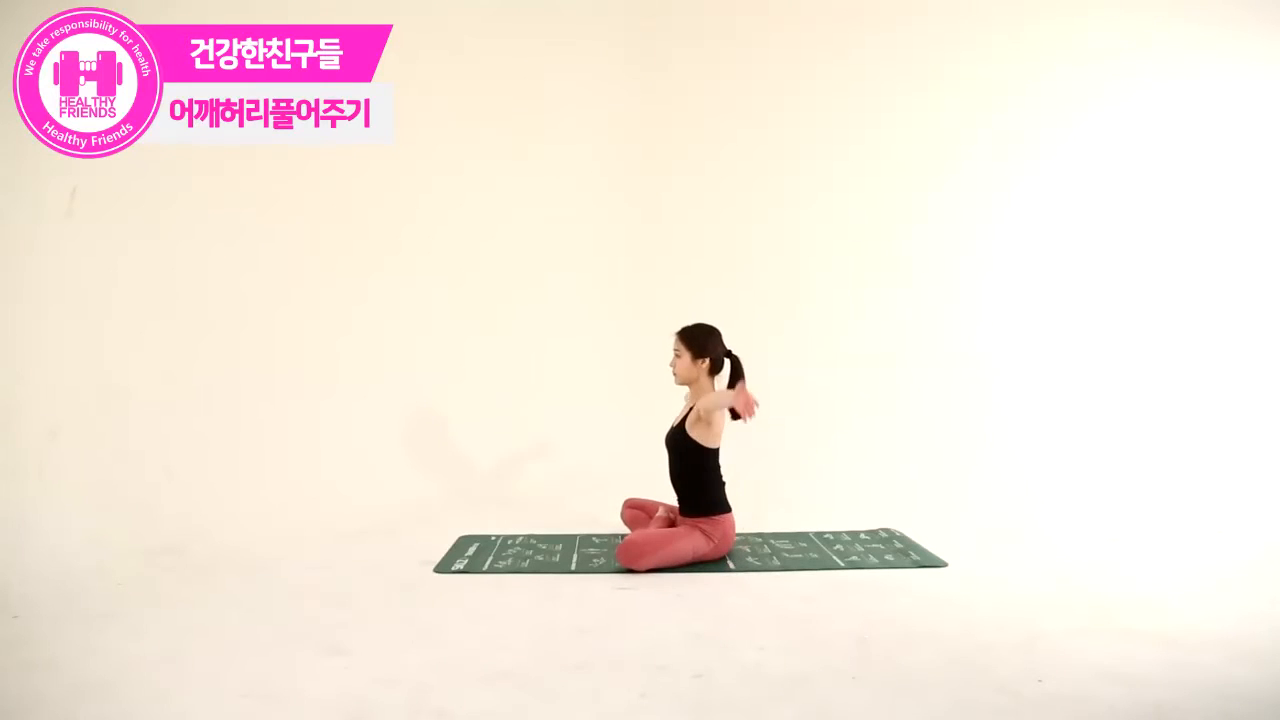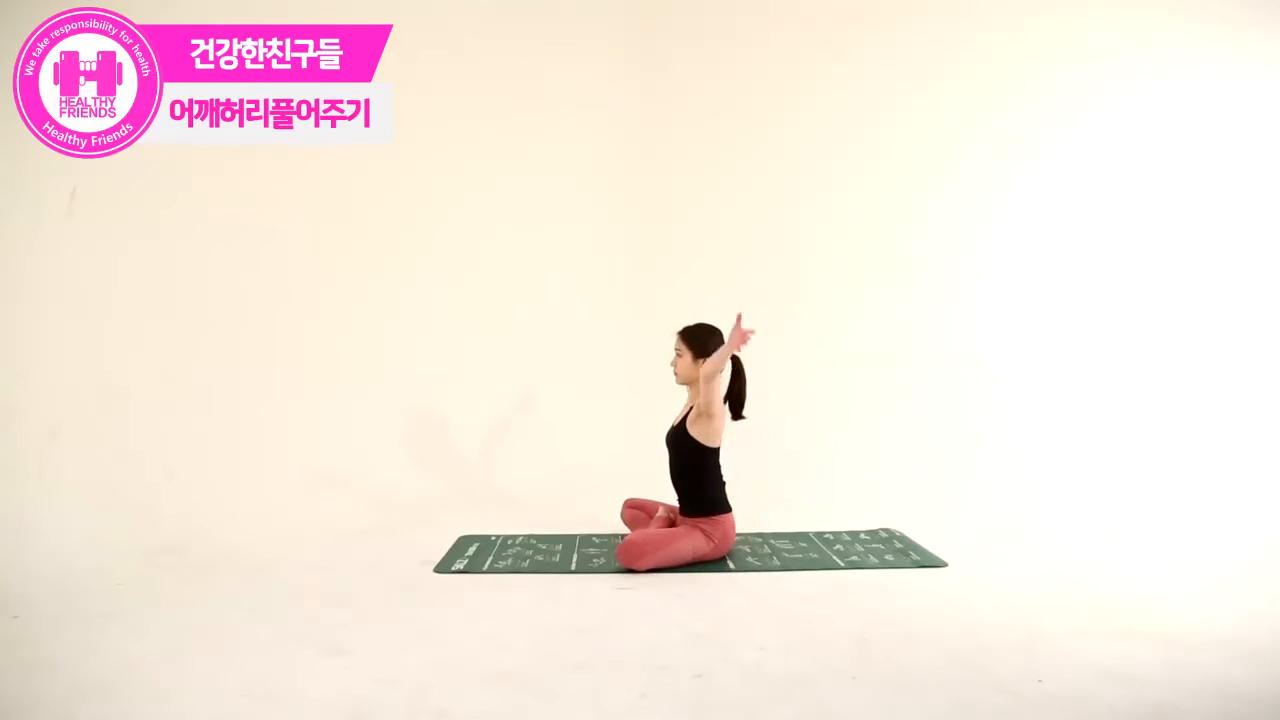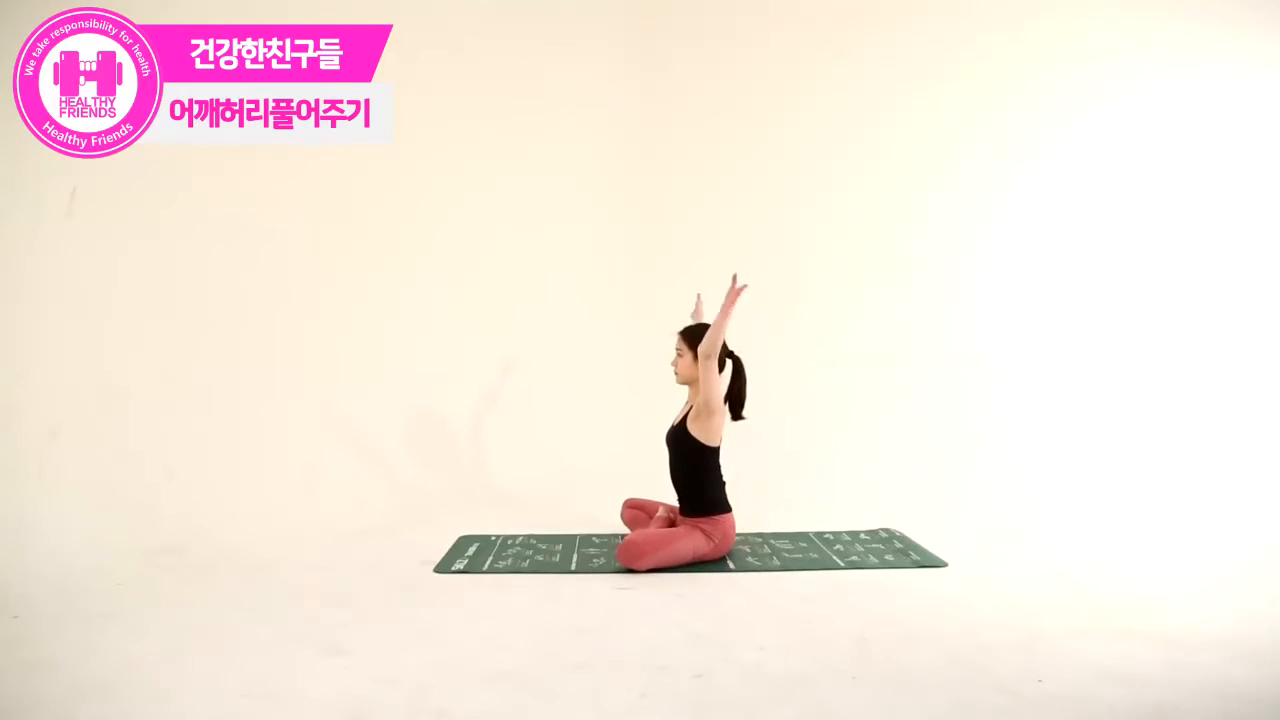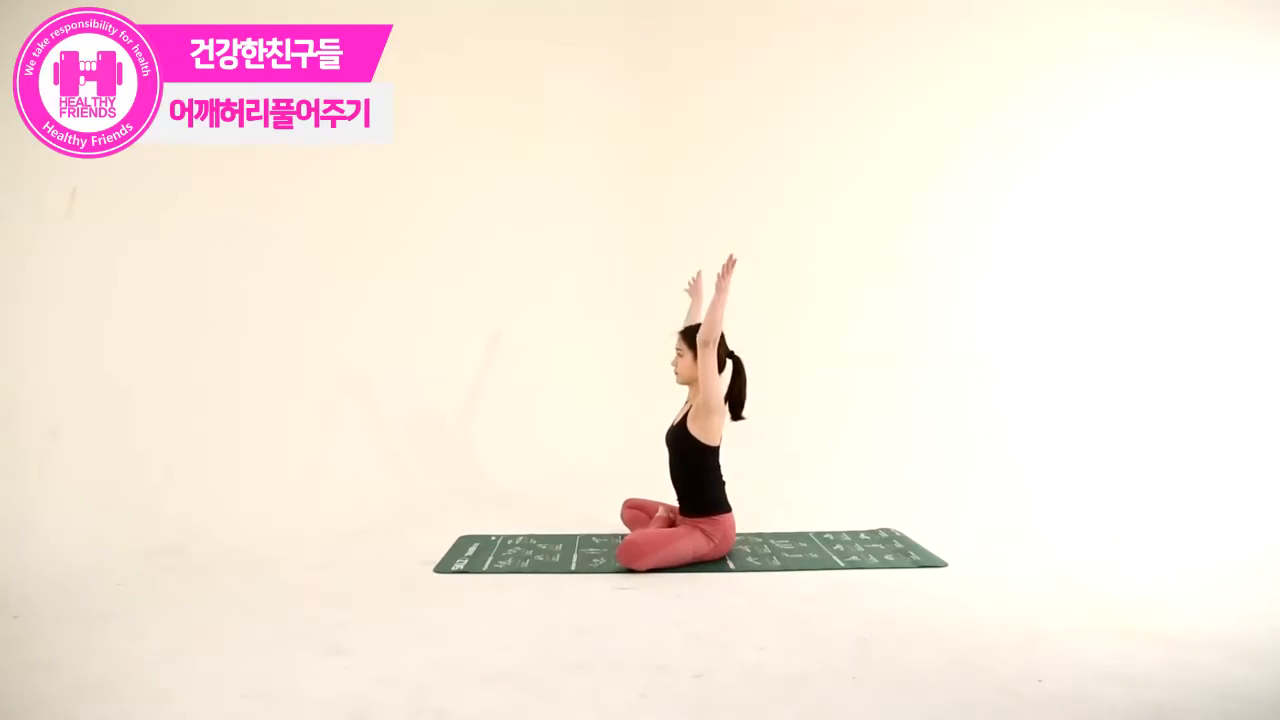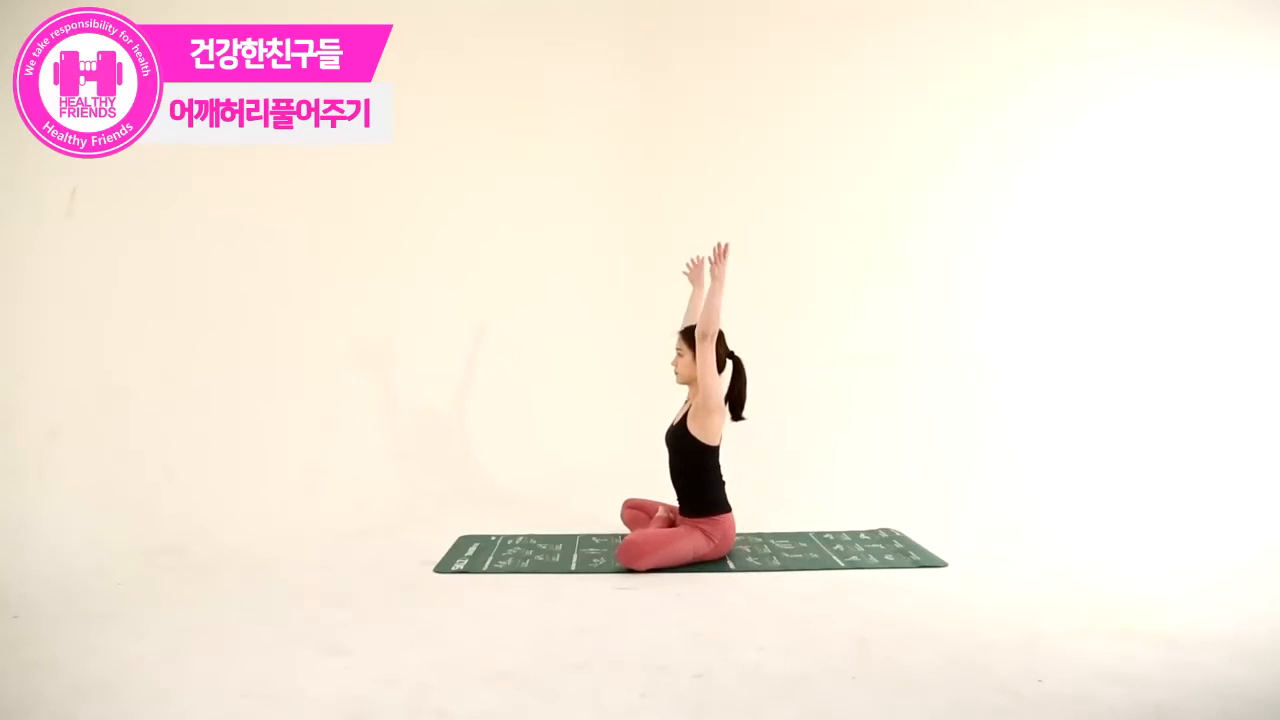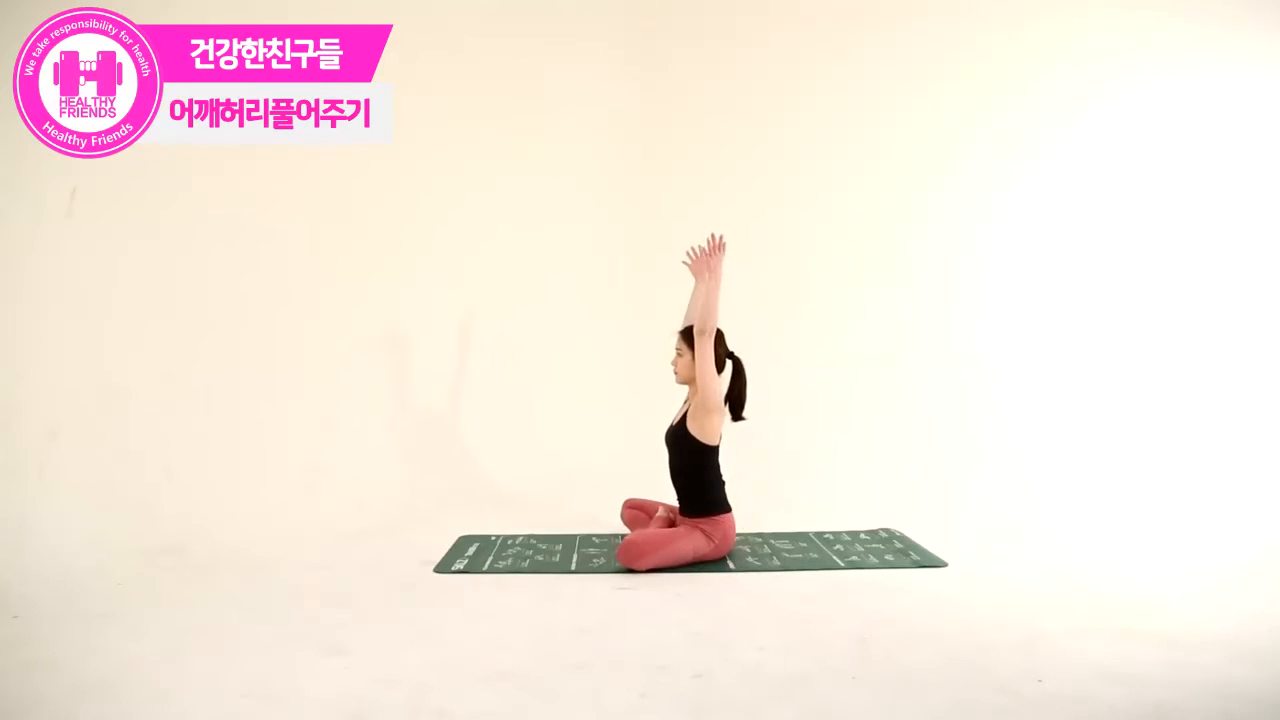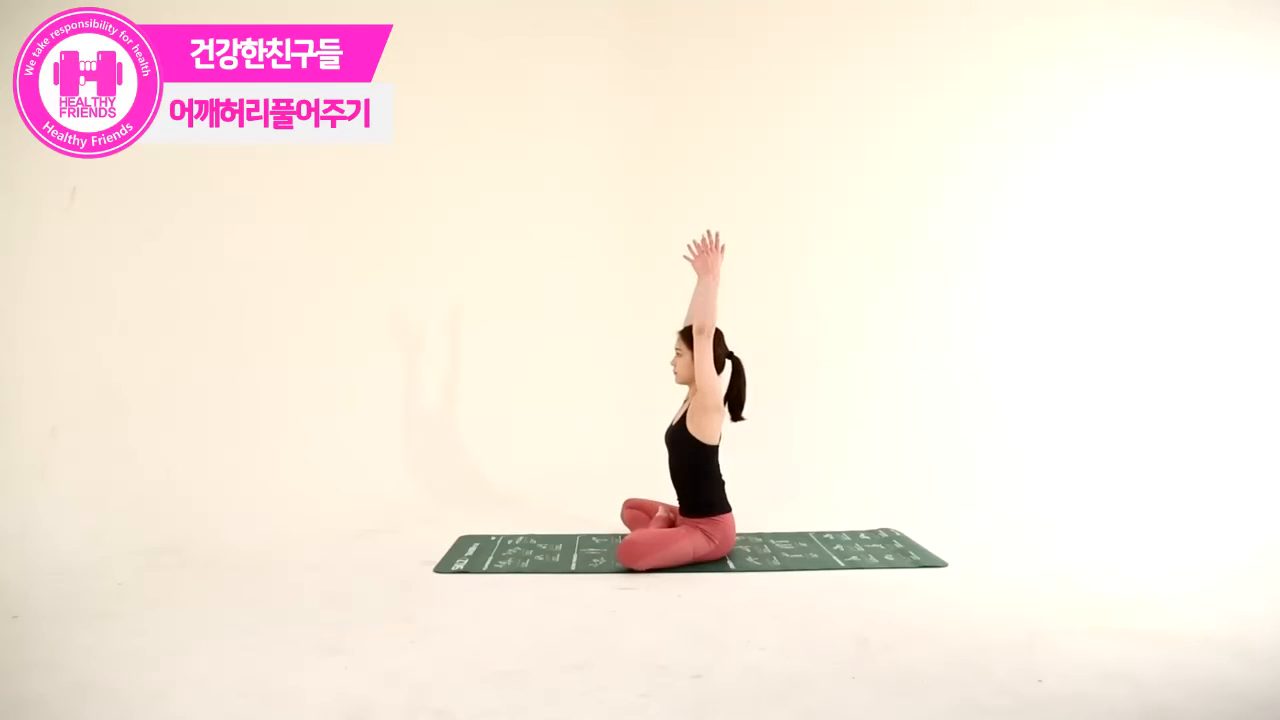
dt=0.1s
person 1, frame 1
left shoulder: (709, 411)
right shoulder: (695, 402)
left elbow: (712, 403)
left wrist: (732, 398)
left hip: (711, 528)
right hip: (691, 516)
left knee: (629, 552)
right knee: (631, 507)
person 1, frame 2
left shoulder: (710, 407)
right shoulder: (697, 402)
left elbow: (709, 374)
right elbow: (703, 375)
left wrist: (728, 346)
left hip: (711, 528)
right hip: (691, 517)
left knee: (629, 553)
right knee: (631, 508)
person 1, frame 3
left shoulder: (711, 407)
right shoulder: (696, 402)
left elbow: (708, 354)
right elbow: (699, 351)
left wrist: (725, 312)
right wrist: (696, 321)
left hip: (711, 529)
right hip: (691, 517)
left knee: (629, 553)
right knee: (631, 508)
person 1, frame 4
left shoulder: (710, 407)
right shoulder: (695, 401)
left elbow: (706, 342)
right elbow: (698, 341)
left wrist: (721, 292)
right wrist: (695, 301)
left hip: (711, 529)
right hip: (691, 517)
left knee: (629, 553)
right knee: (630, 508)
person 1, frame 5
left shoulder: (710, 404)
right shoulder: (695, 399)
left elbow: (706, 337)
right elbow: (694, 333)
left wrist: (718, 282)
right wrist: (697, 289)
left hip: (711, 529)
right hip: (692, 517)
left knee: (630, 553)
right knee: (631, 508)
person 1, frame 6
left shoulder: (709, 404)
right shoulder: (695, 399)
left elbow: (704, 334)
right elbow: (695, 329)
left wrist: (714, 276)
right wrist: (700, 279)
left hip: (711, 529)
right hip: (692, 517)
left knee: (630, 553)
right knee: (631, 508)
person 1, frame 7
left shoulder: (709, 402)
right shoulder: (694, 398)
left elbow: (703, 332)
right elbow: (694, 329)
left wrist: (713, 275)
right wrist: (702, 277)
left hip: (711, 529)
right hip: (692, 517)
left knee: (630, 553)
right knee: (631, 508)
